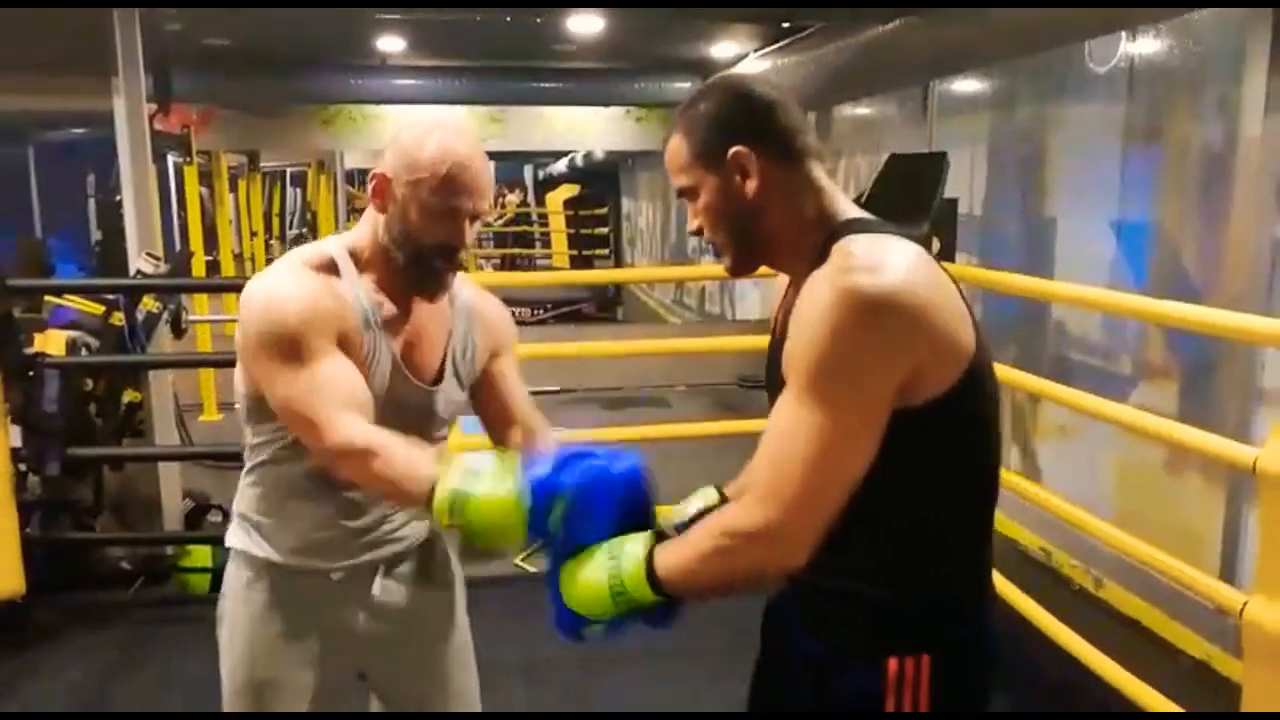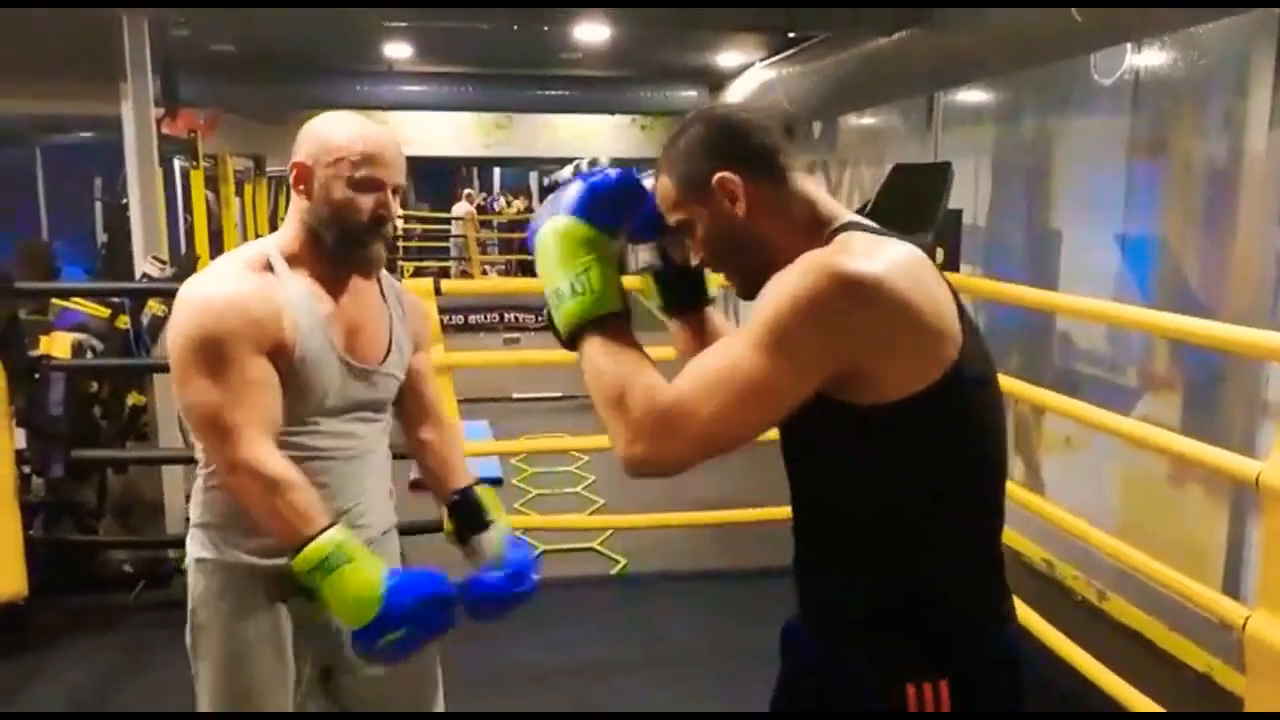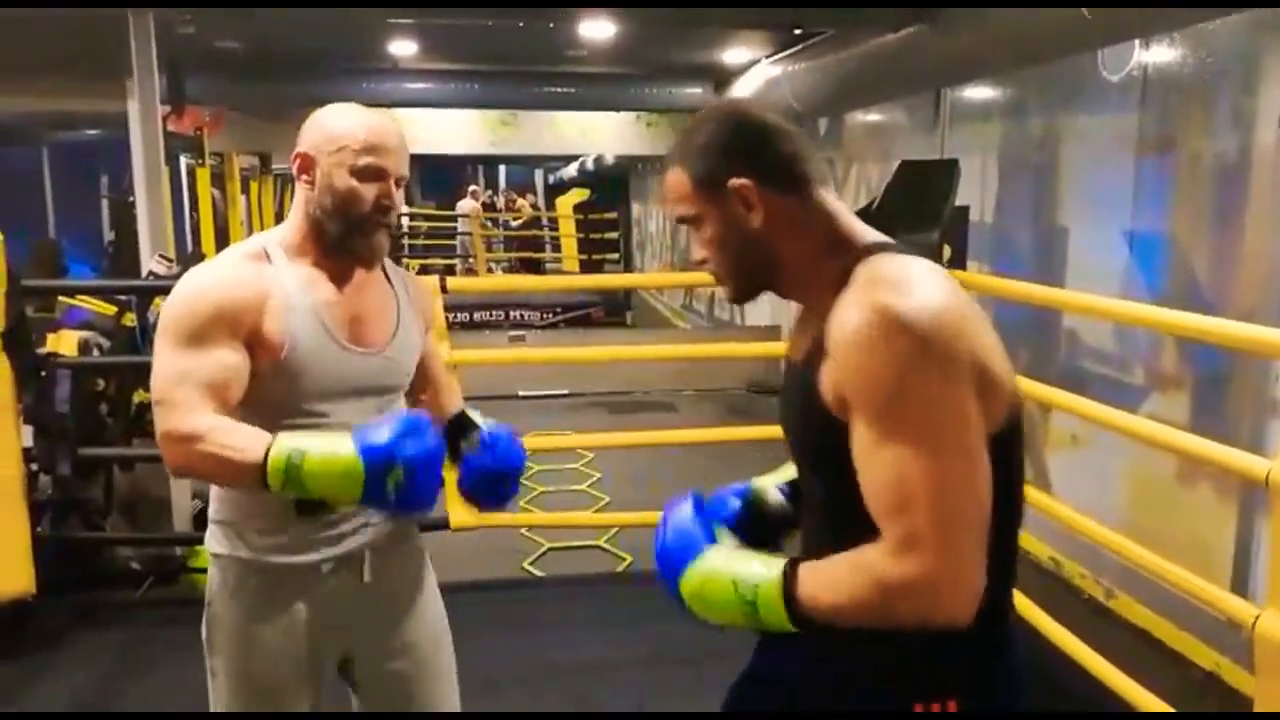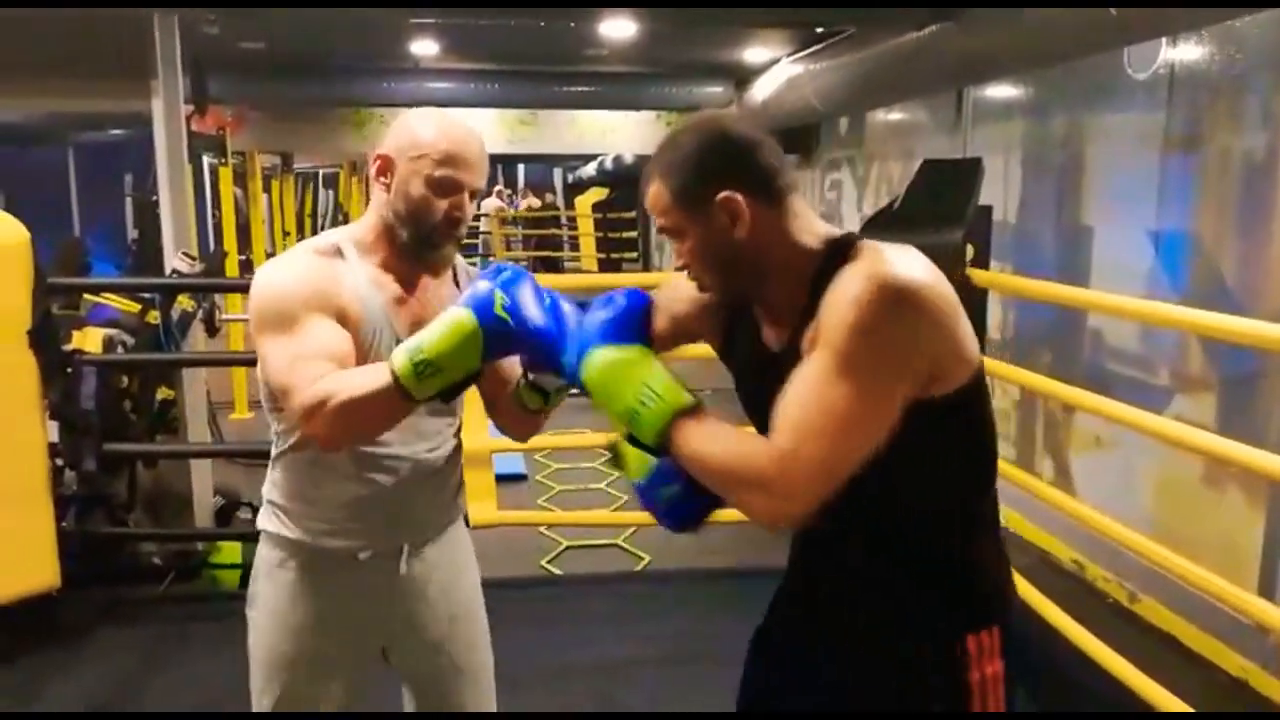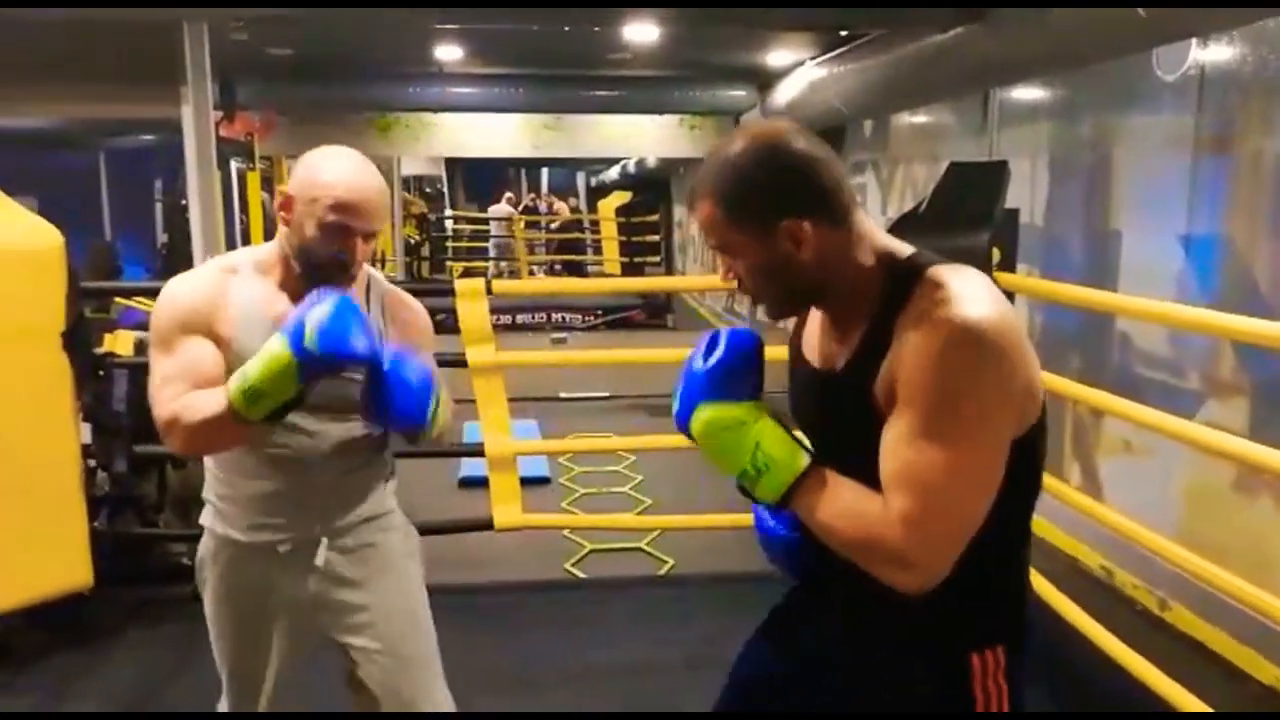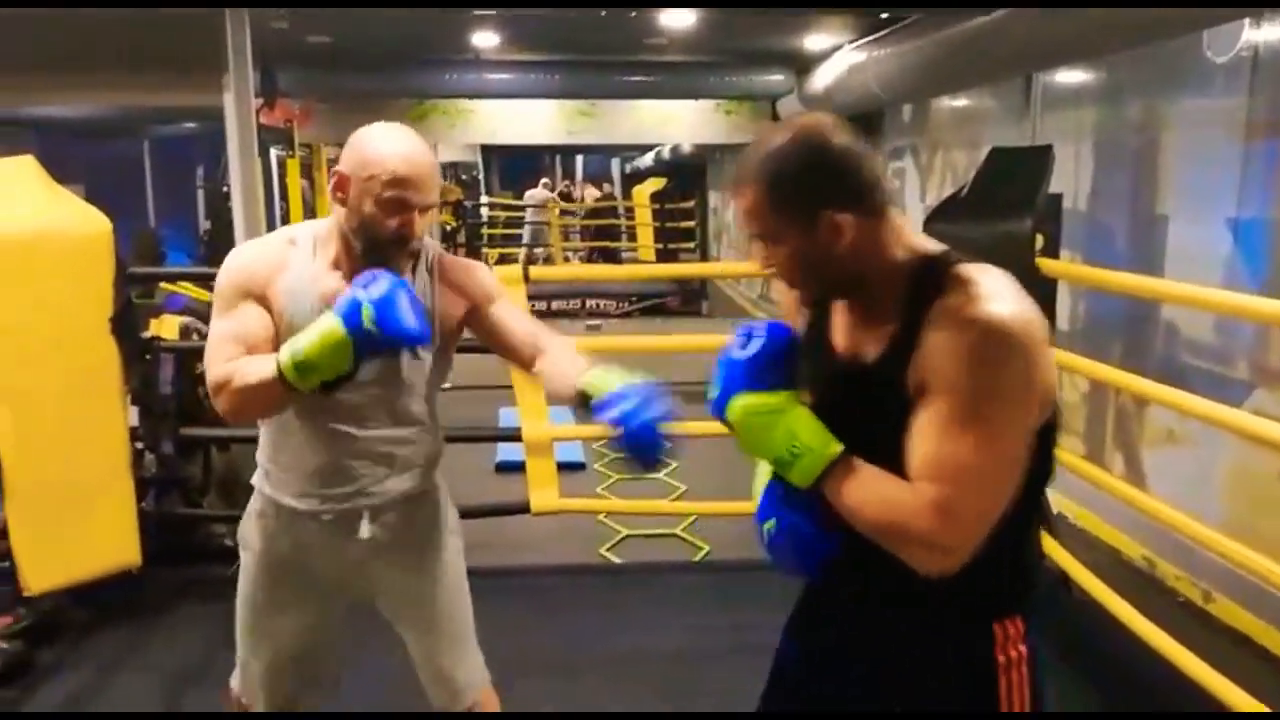
dt=0.5s
person 1, frame 1
left shoulder: (863, 289)
right shoulder: (818, 284)
left elbow: (767, 532)
left wrist: (631, 570)
right wrist: (680, 529)
left hip: (896, 661)
right hip: (823, 624)
person 1, frame 2
left shoulder: (843, 281)
right shoulder: (839, 273)
left elbow: (652, 436)
right elbow: (733, 391)
left wrist: (580, 292)
right wrist: (672, 277)
person 1, frame 3
left shoulder: (891, 316)
right shoulder: (823, 302)
left elbow: (931, 579)
left wrist: (750, 585)
right wrist: (773, 501)
left hip: (916, 683)
right hip: (824, 649)
person 1, frame 4
left shoulder: (884, 292)
right shoulder: (722, 298)
left elbow: (780, 489)
left wrist: (642, 396)
right wrist: (642, 447)
left hip: (929, 640)
right hip: (815, 611)
person 1, frame 5
left shoulder: (955, 329)
right shoulder: (812, 307)
left elbow: (912, 559)
left wrist: (763, 456)
left hip: (942, 652)
right hip: (825, 607)
person 1, frame 6
left shoulder: (985, 327)
right shoulder: (824, 296)
left elbow: (937, 540)
left wrist: (794, 444)
right wrist: (781, 485)
left hip: (961, 632)
right hip: (845, 592)
person 2, frame 1
left shoulder: (478, 313)
right shoulder: (294, 299)
left elbow: (524, 439)
right elbow: (351, 451)
left hip: (411, 572)
right hip: (287, 581)
person 2, frame 2
left shoulder: (399, 304)
right shoulder: (229, 301)
left elbow: (428, 426)
right elbow: (247, 464)
left wrist: (483, 533)
right wrist: (353, 586)
left hip: (375, 569)
right hip: (254, 584)
person 2, frame 3
left shoulder: (406, 290)
right shoulder: (226, 290)
right elbow: (182, 439)
left wrist: (473, 436)
right wrist: (339, 464)
left hip: (391, 563)
right hip: (269, 578)
person 2, frame 4
left shoulder: (474, 287)
right shoulder: (300, 278)
left elbow: (518, 423)
right elbow: (321, 419)
left wrist: (546, 372)
right wrist: (457, 340)
left hip: (432, 552)
right hip: (316, 562)
left knee: (466, 704)
person 2, frame 5
left shoulder: (397, 309)
right shoulder: (200, 298)
left elbow: (427, 405)
right elbow: (181, 427)
left wrist: (413, 407)
right wrist: (286, 365)
left hip: (365, 541)
right hip: (248, 551)
left knee: (422, 703)
right knee: (247, 704)
person 2, frame 6
left shoulder: (452, 279)
right shoulder: (261, 266)
left elbow: (541, 349)
right elbow: (228, 393)
left wrist: (607, 391)
right wrist: (333, 341)
left hip: (407, 516)
right hip: (293, 519)
left knee: (460, 688)
right knee: (263, 689)
